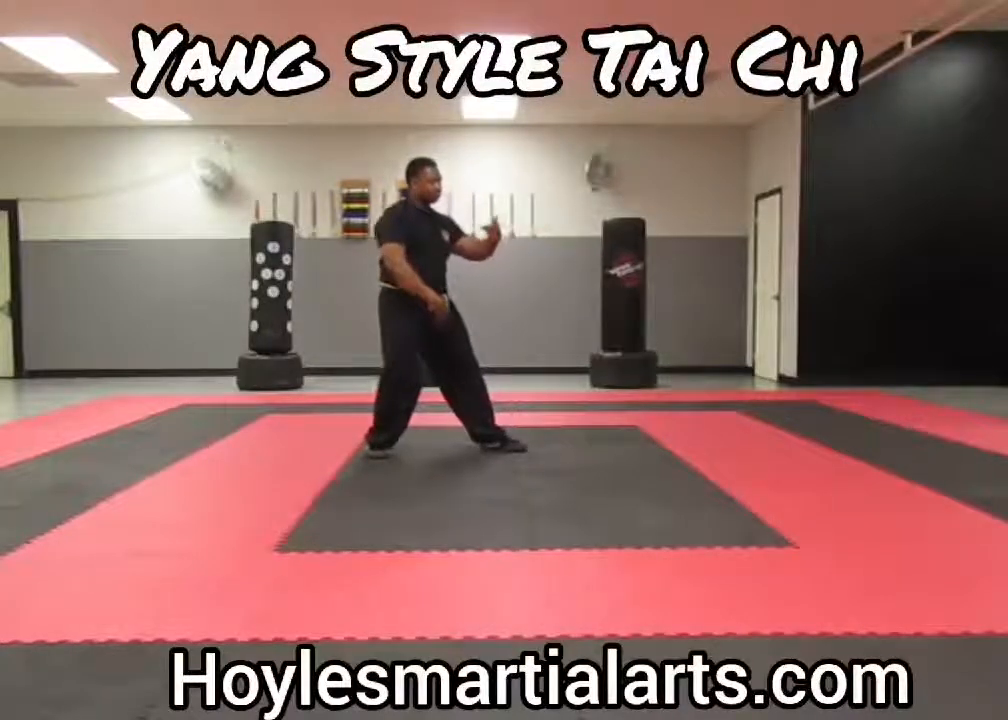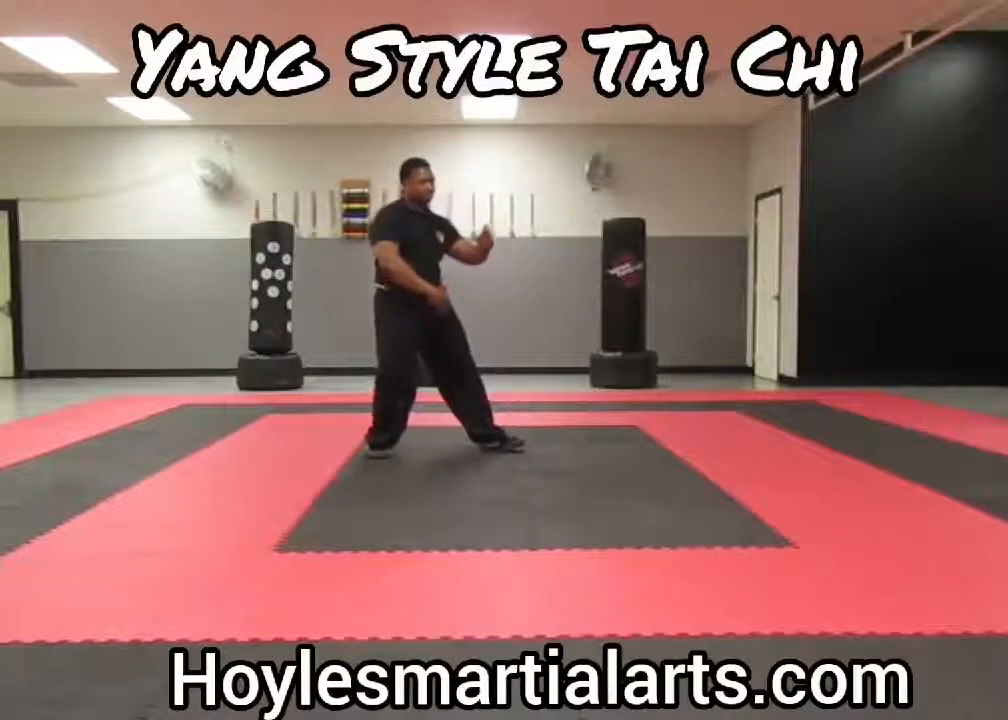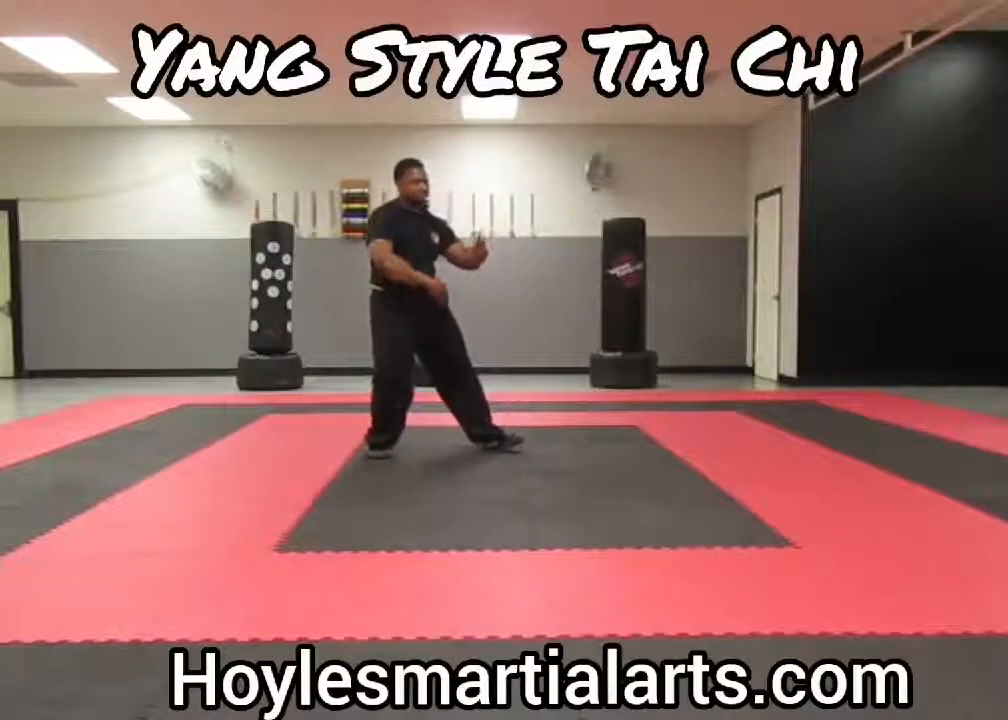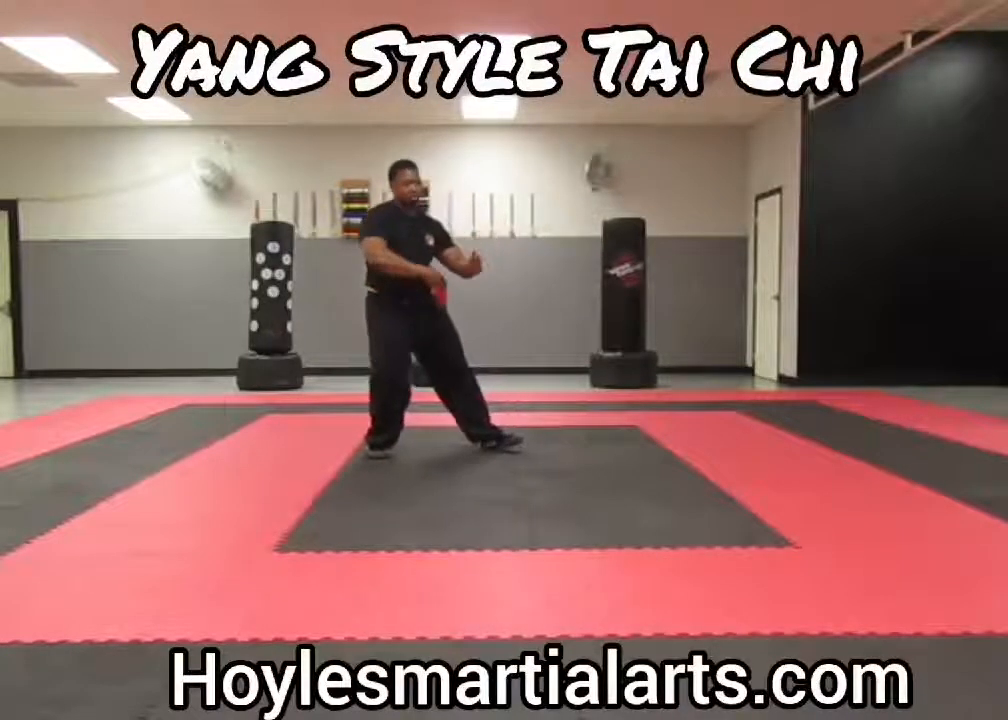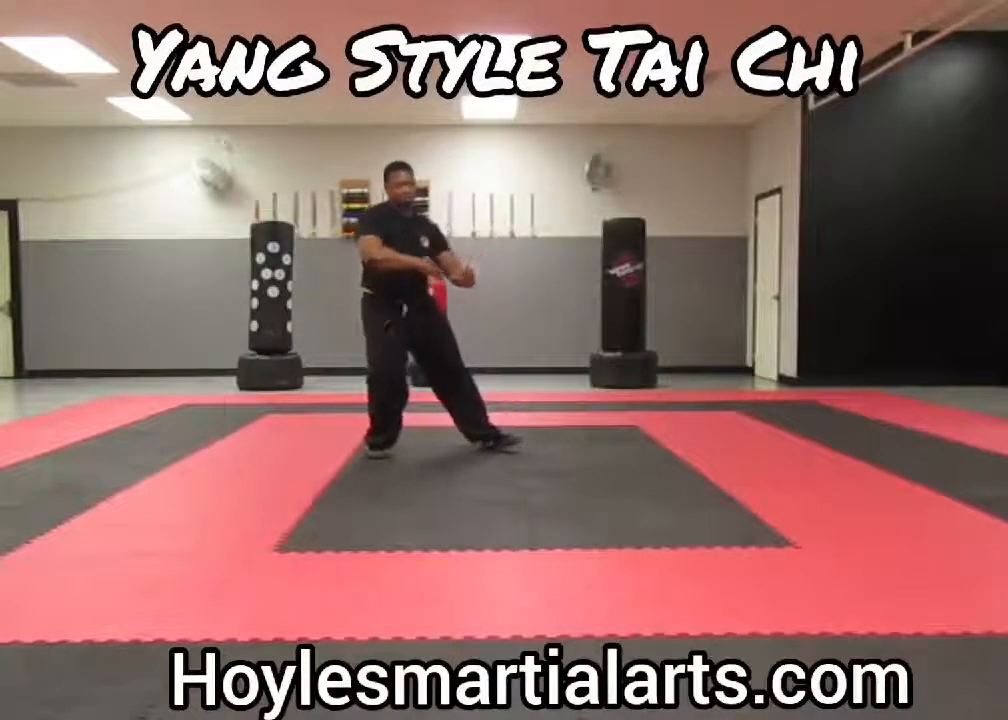
dt=0.2s
person 1, frame 1
left shoulder: (441, 222)
right shoulder: (396, 218)
left elbow: (475, 251)
right elbow: (395, 264)
left wrist: (492, 241)
right wrist: (429, 296)
left hip: (439, 305)
right hip: (402, 306)
left knee: (463, 369)
right knee: (401, 374)
left ankle: (489, 435)
right ankle: (380, 440)
person 1, frame 2
left shoulder: (437, 223)
right shoulder: (390, 218)
left elbow: (468, 255)
right elbow: (389, 261)
left wrist: (483, 247)
right wrist: (427, 289)
left hip: (434, 305)
right hip: (397, 307)
left knee: (460, 369)
right knee: (397, 374)
left ankle: (488, 435)
right ankle: (380, 440)
person 1, frame 3
left shoulder: (434, 224)
right shoulder: (385, 217)
left elbow: (462, 257)
right elbow: (383, 259)
left wrist: (477, 255)
right wrist: (426, 281)
left hip: (429, 305)
right hip: (392, 307)
left knee: (457, 369)
right knee: (393, 375)
left ankle: (486, 435)
right ankle: (380, 439)
person 1, frame 4
left shoulder: (430, 225)
right shoulder: (379, 218)
left elbow: (455, 260)
right elbow: (376, 256)
left wrist: (470, 266)
right wrist: (422, 271)
left hip: (424, 306)
right hip: (388, 308)
left knee: (454, 369)
right knee: (390, 375)
left ankle: (486, 434)
right ankle: (380, 439)
person 1, frame 5
left shoulder: (425, 226)
right shoulder: (374, 218)
left elbow: (448, 262)
right elbow: (371, 254)
left wrist: (462, 275)
right wrist: (418, 263)
left hip: (421, 307)
right hip: (383, 309)
left knee: (451, 369)
right knee: (387, 375)
left ankle: (485, 434)
right ankle: (379, 439)
